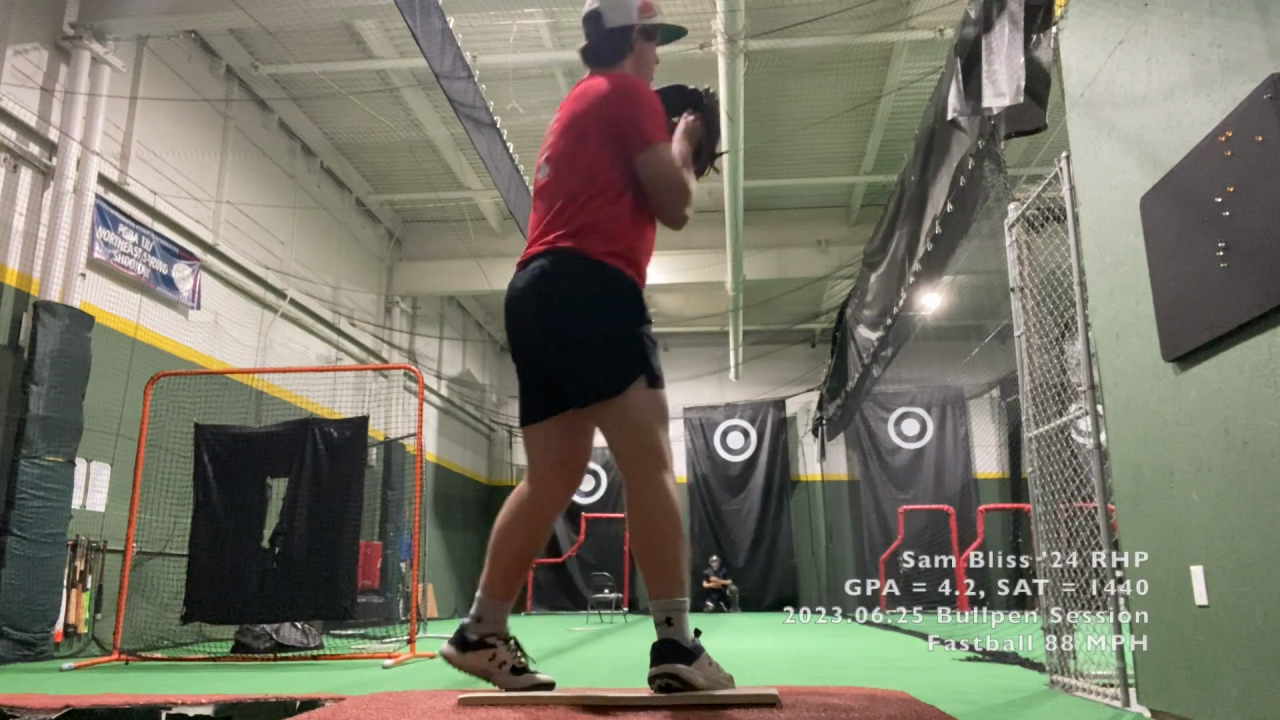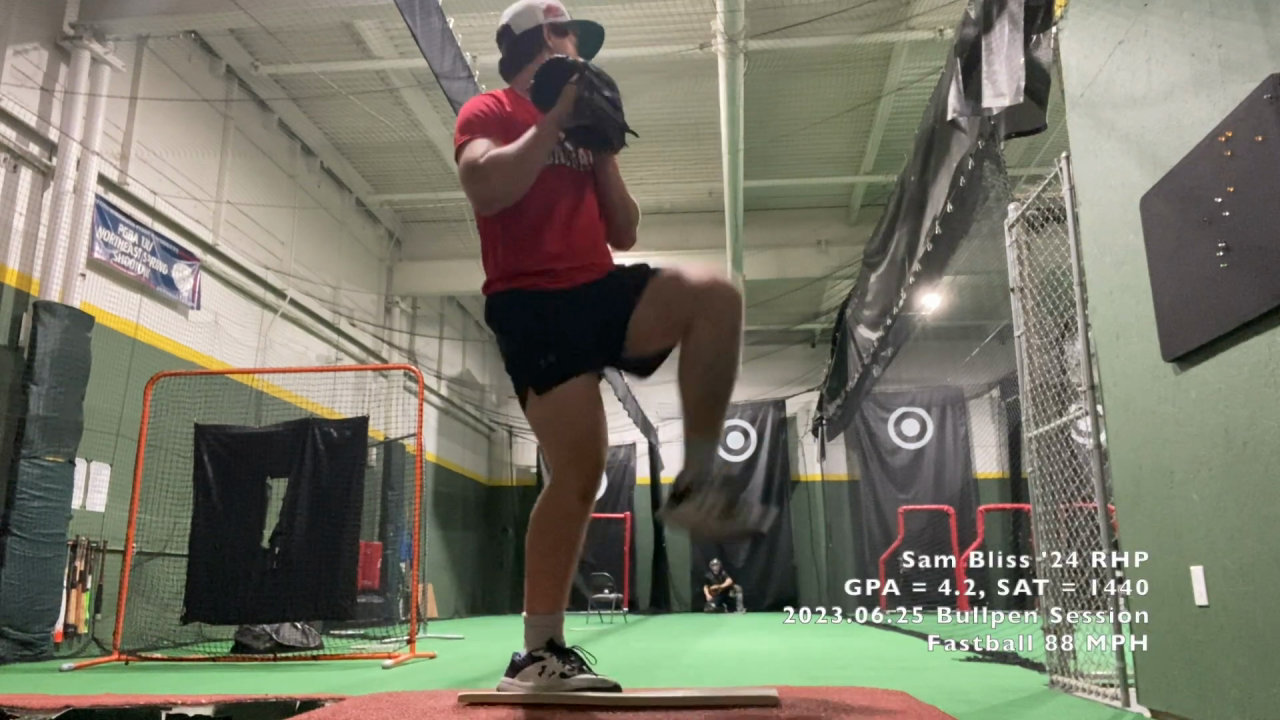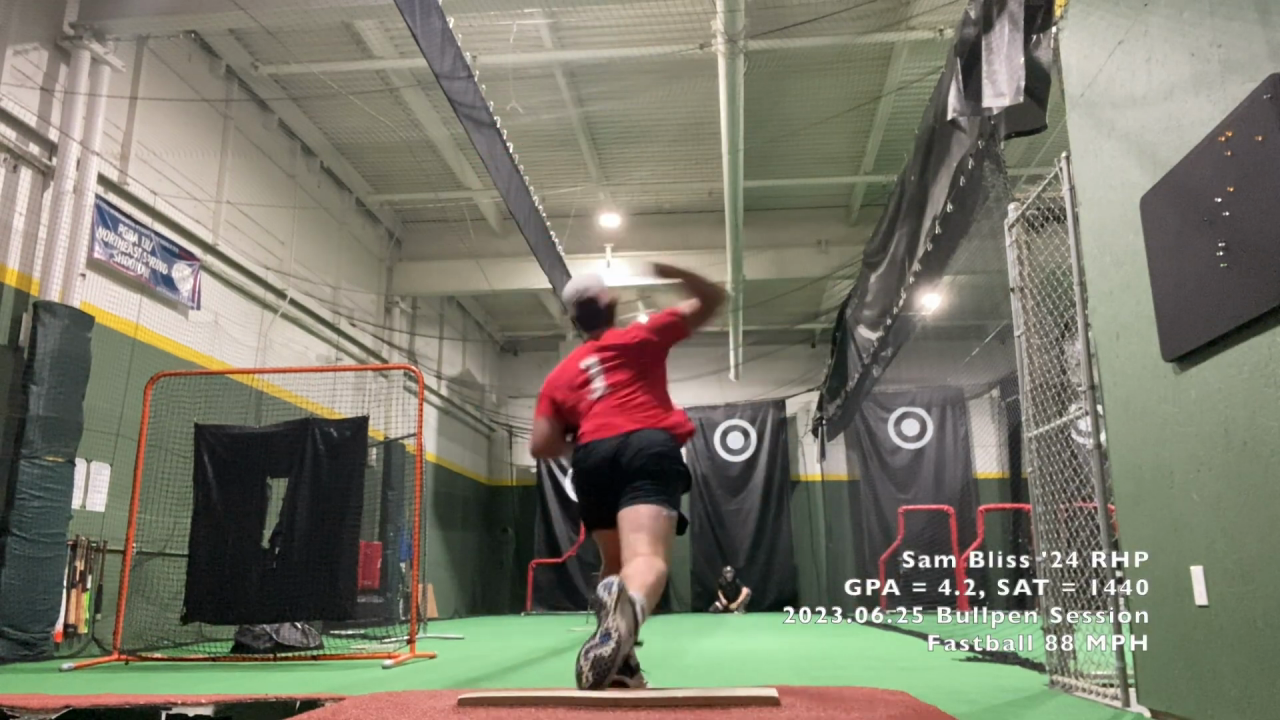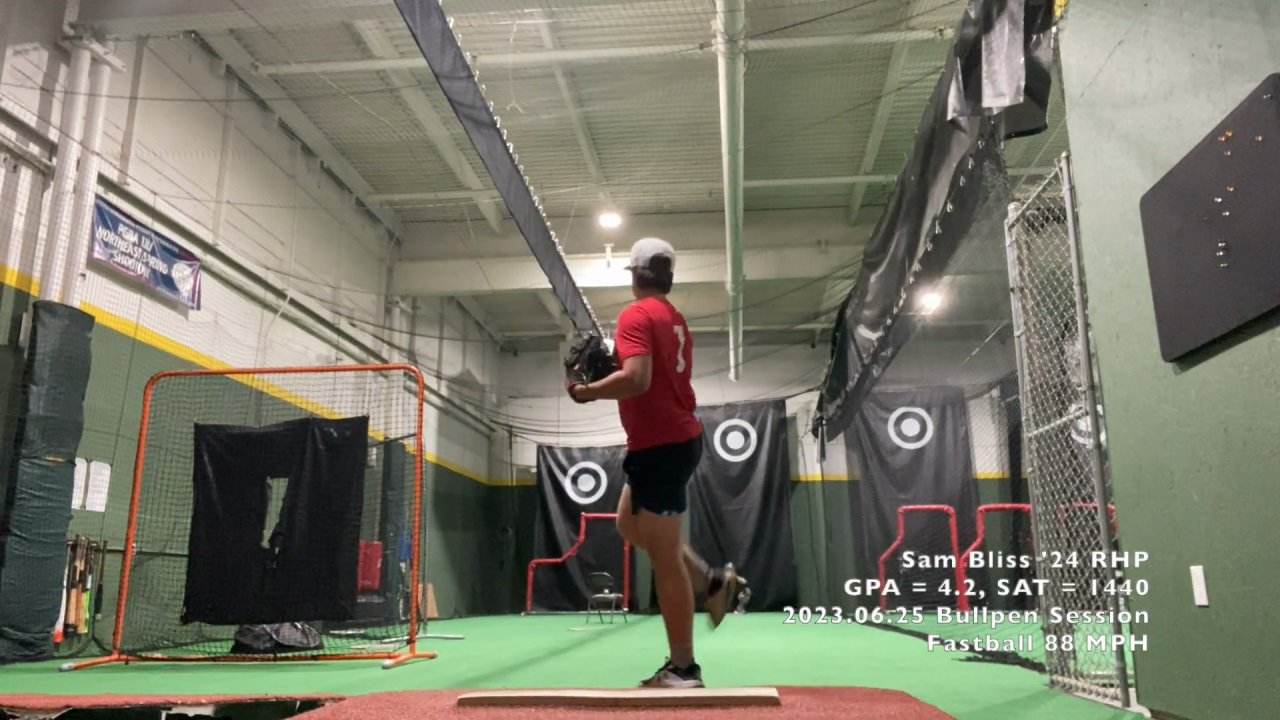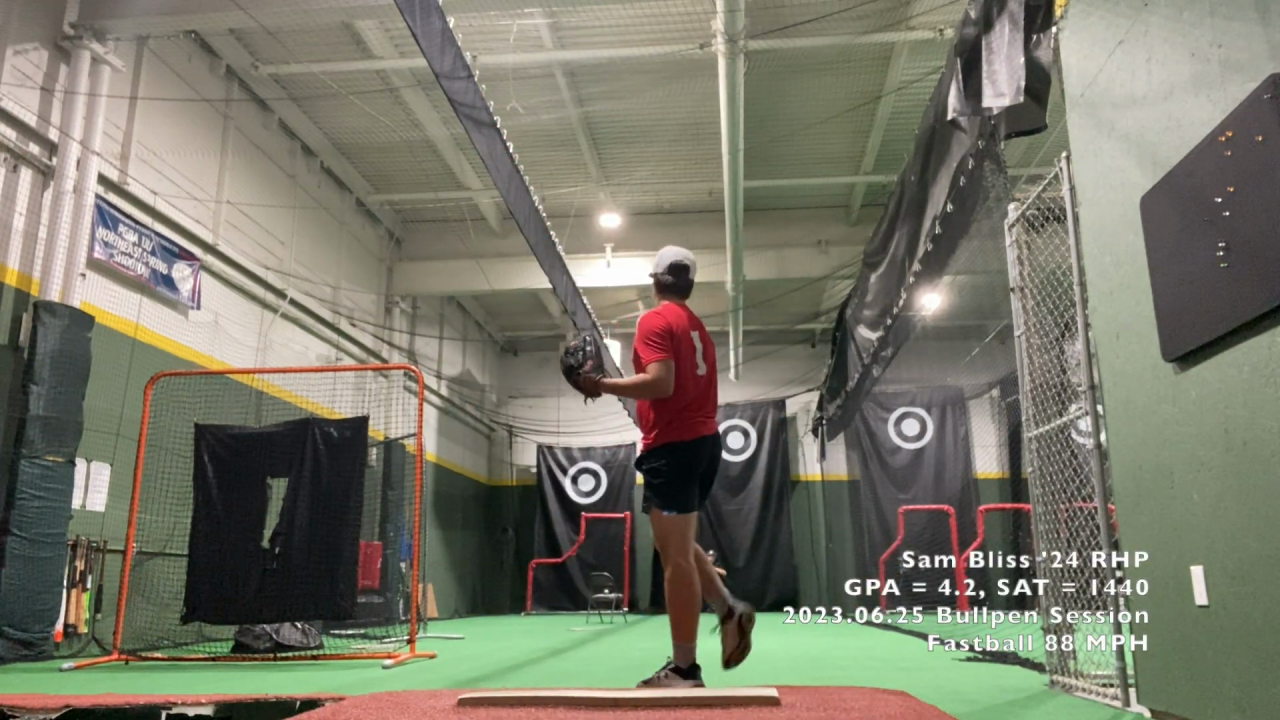
dt=1s
person 1, frame 1
left shoulder: (577, 108)
right shoulder: (629, 96)
right elbow: (673, 209)
left wrist: (665, 156)
right wrist: (682, 145)
left hip: (540, 294)
right hip: (586, 294)
left knee: (551, 476)
right knee: (649, 463)
left ankle: (480, 635)
right ankle: (676, 646)
person 1, frame 2
right shoulder: (487, 113)
left elbow: (625, 230)
right elbow: (488, 190)
left wrist: (599, 149)
right wrist: (551, 124)
left hip: (603, 294)
right hip: (532, 303)
left knee: (714, 296)
right knee: (579, 466)
left ankle: (698, 486)
right ankle: (539, 652)
person 1, frame 3
left shoulder: (559, 377)
right shoulder: (644, 331)
left elbow: (541, 447)
right elbow: (711, 301)
left hip: (594, 462)
right hip: (651, 451)
left knee: (617, 564)
right knee: (644, 563)
left ankle: (620, 662)
right ankle: (623, 608)
person 1, frame 4
left shoulder: (635, 315)
right shoulder: (676, 319)
left elbow: (637, 379)
left wrist: (587, 391)
left hip: (658, 446)
right hip: (682, 438)
left knee: (665, 560)
right knee: (632, 523)
left ankle: (683, 668)
right ankle: (711, 580)
person 1, frame 5
left shoulder: (654, 321)
right shoulder: (698, 327)
left elbow: (659, 383)
left wrist: (603, 384)
left hip: (673, 447)
right hip: (706, 441)
left knee: (676, 559)
right knee: (681, 547)
left ankle: (684, 667)
right ankle: (731, 612)
